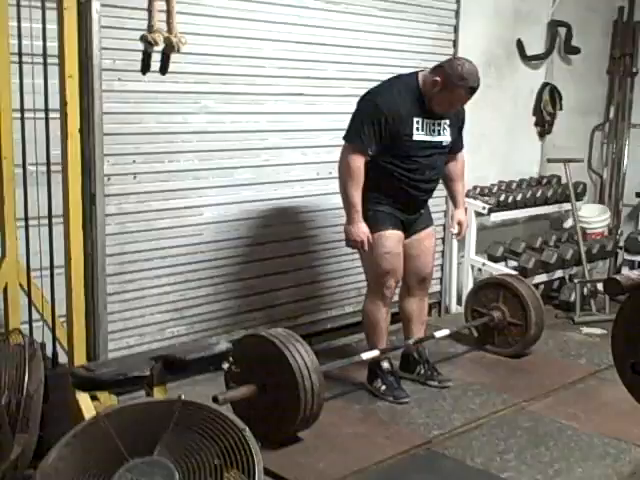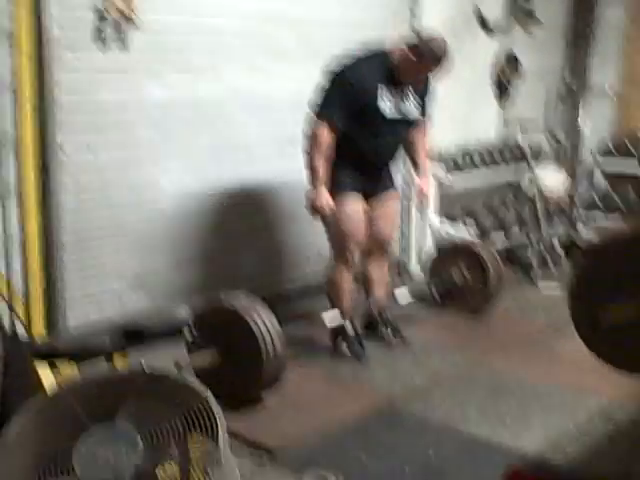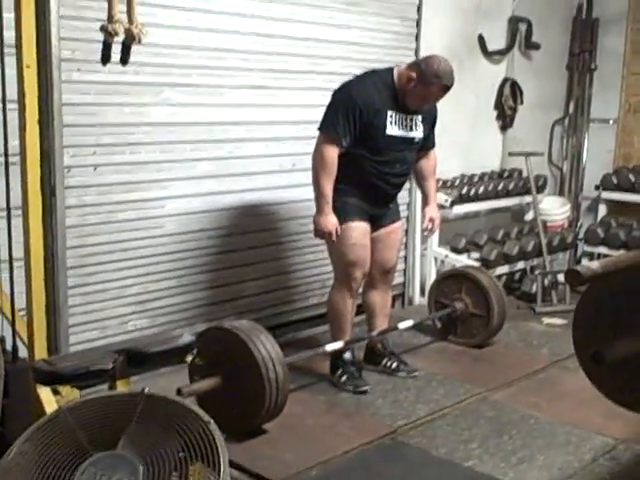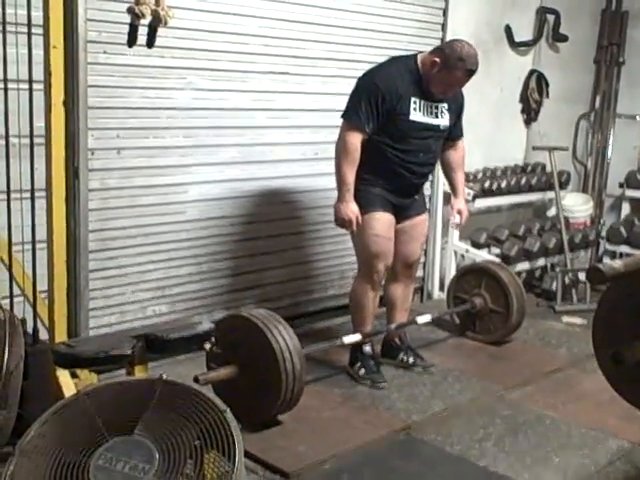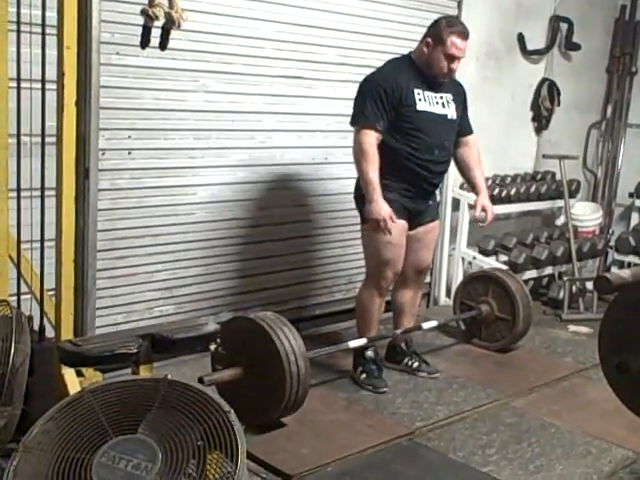
dt=1s
person 1, frame 1
left shoulder: (454, 109)
right shoulder: (384, 101)
left elbow: (453, 158)
right elbow: (353, 157)
left wrist: (459, 205)
right wrist: (354, 218)
left hip: (418, 208)
right hip: (380, 207)
left knee: (420, 282)
right knee: (384, 286)
left ankle: (414, 358)
right ankle: (379, 368)
person 1, frame 2
left shoulder: (418, 83)
right shoulder: (357, 77)
left elbow: (417, 129)
right elbow: (323, 130)
left wrist: (422, 173)
right wrist: (319, 187)
left hip: (380, 176)
right hip: (344, 175)
left knee: (380, 246)
right knee: (349, 251)
left ankle: (377, 318)
right ankle: (344, 328)
person 1, frame 3
left shoulder: (426, 106)
right shoulder: (359, 94)
left elbow: (425, 155)
right elbow: (327, 149)
left wrist: (431, 201)
right wrist: (324, 209)
left hip: (386, 202)
right hip: (349, 199)
left knee: (384, 275)
right knee: (351, 277)
left ankle: (377, 349)
right ankle: (342, 359)
person 1, frame 4
left shoulder: (453, 96)
right shoulder: (384, 80)
left elbow: (453, 145)
right elbow: (351, 136)
left wrist: (458, 193)
right wrist: (345, 196)
left hip: (412, 193)
right hip: (373, 190)
left knee: (406, 269)
right knee: (374, 269)
left ankle: (395, 344)
right ankle: (361, 351)
person 1, frame 5
left shoulder: (454, 90)
right shoulder: (386, 81)
left elbow: (465, 144)
right elbow: (366, 142)
left wrist: (481, 191)
right wrist: (375, 199)
left hip: (426, 198)
right hip: (388, 198)
left knee: (415, 274)
right knee: (382, 276)
left ankle: (400, 349)
right ankle: (363, 356)
